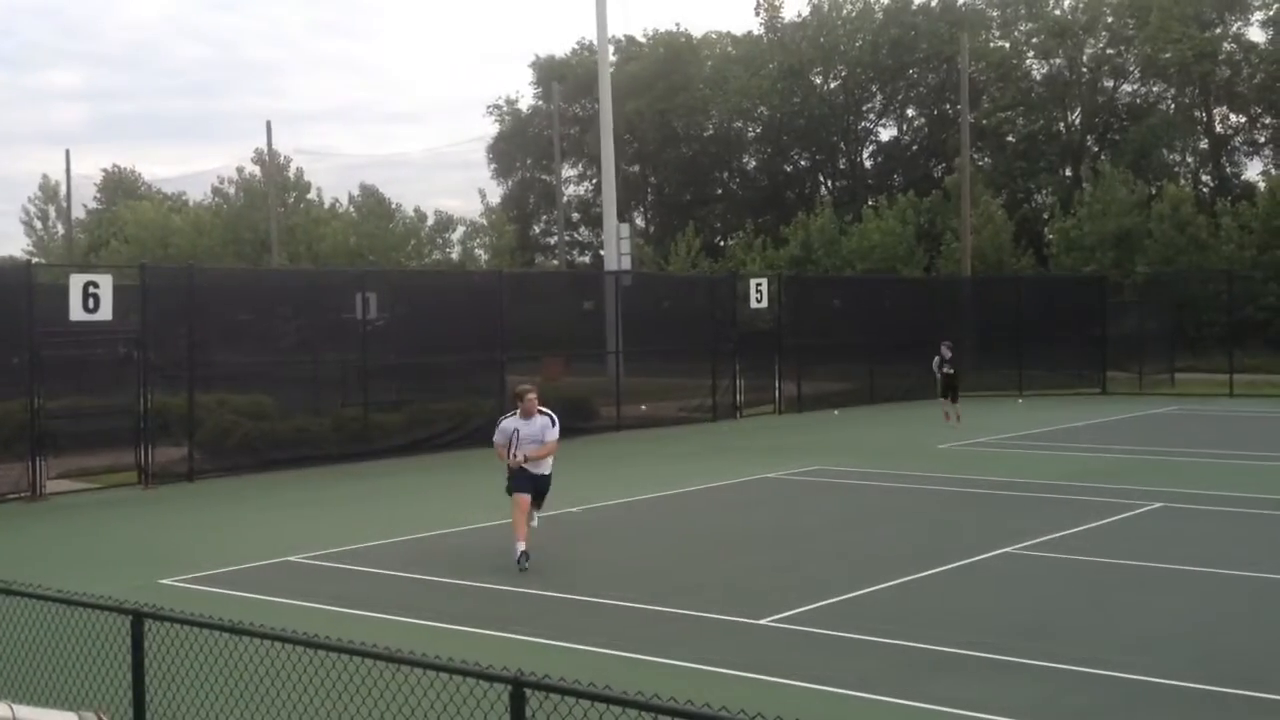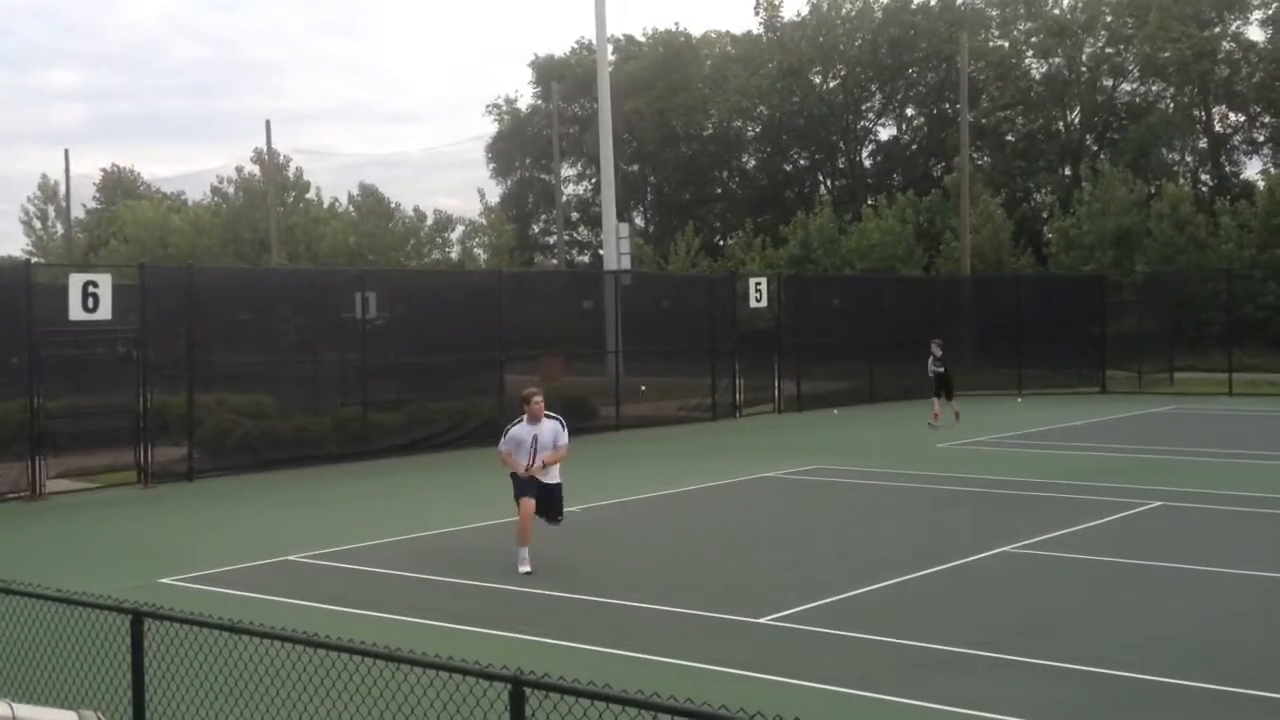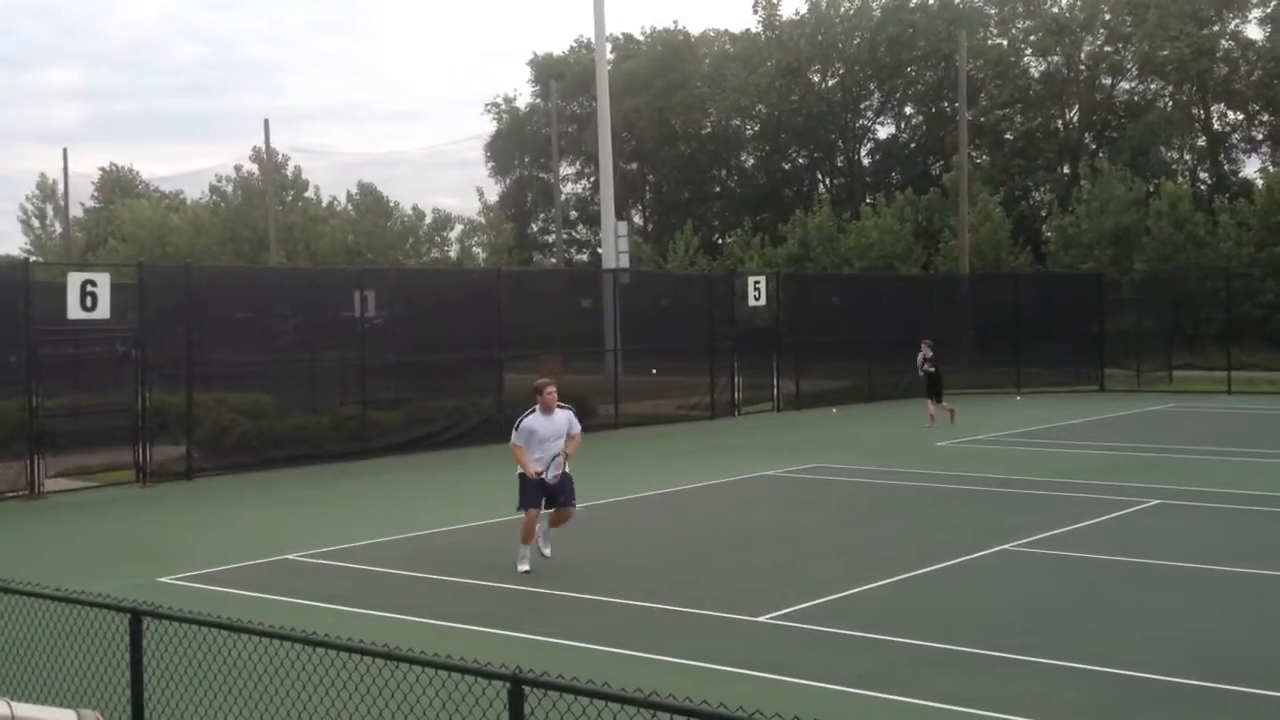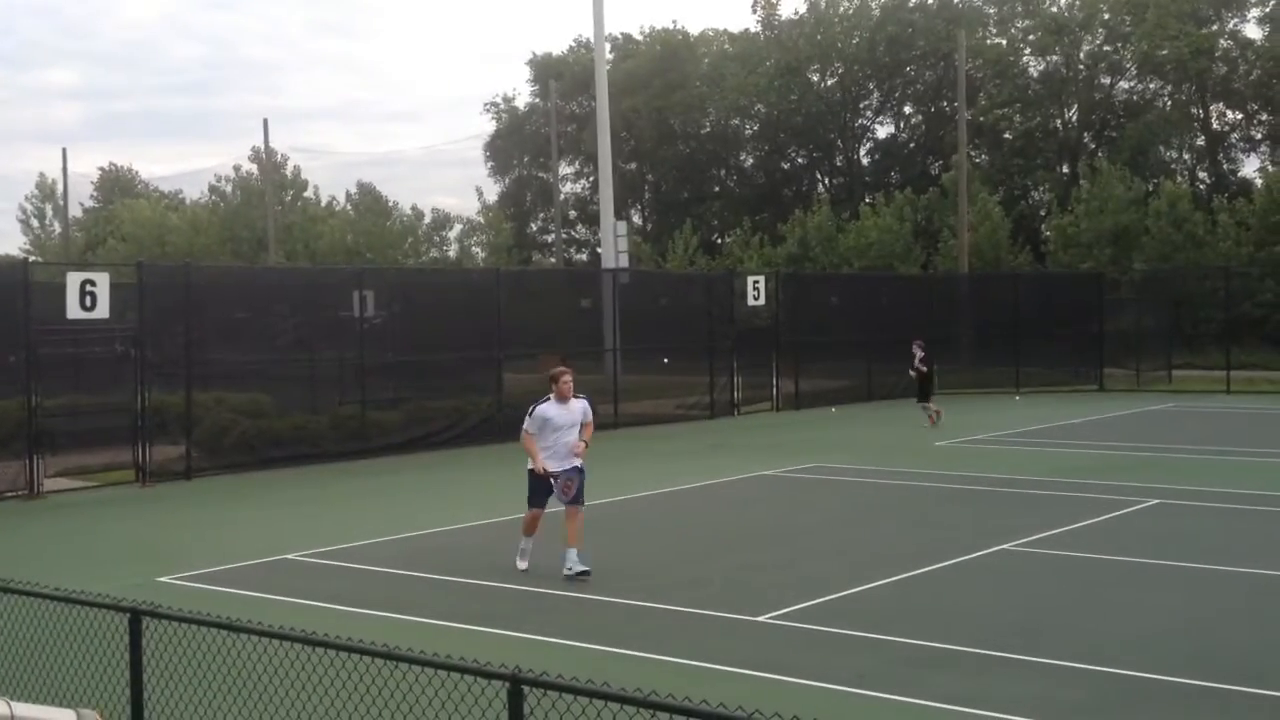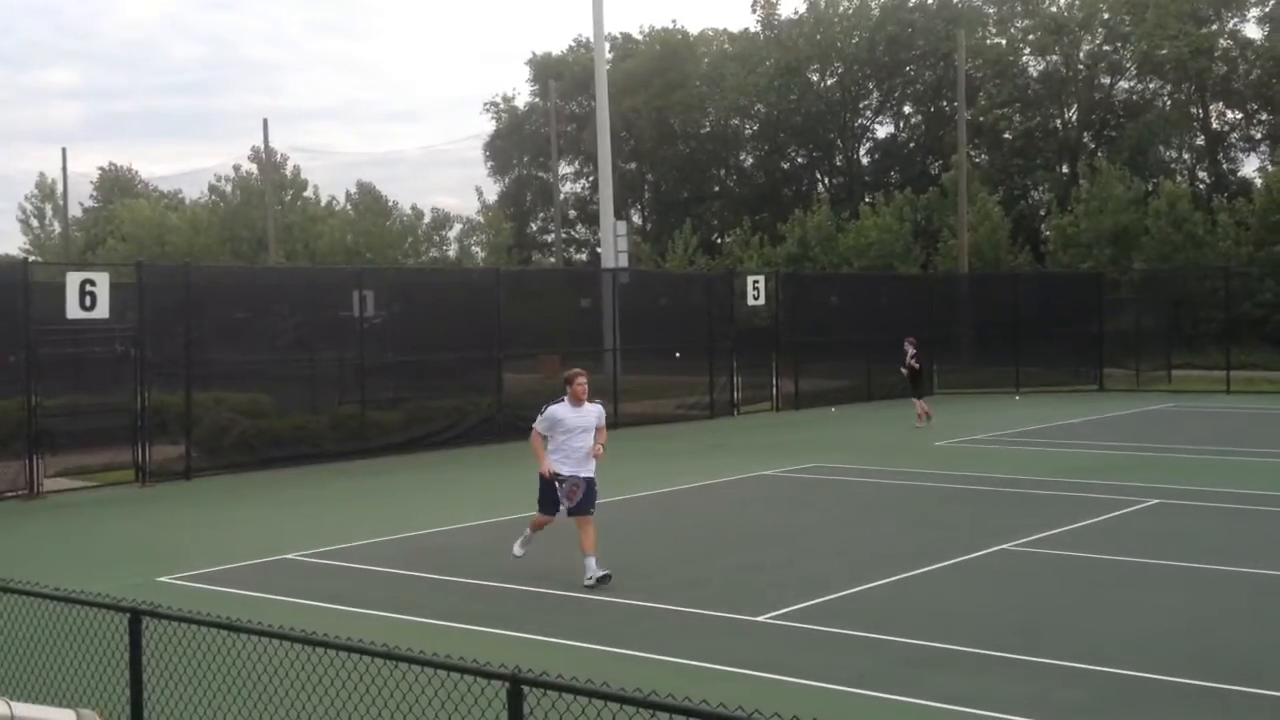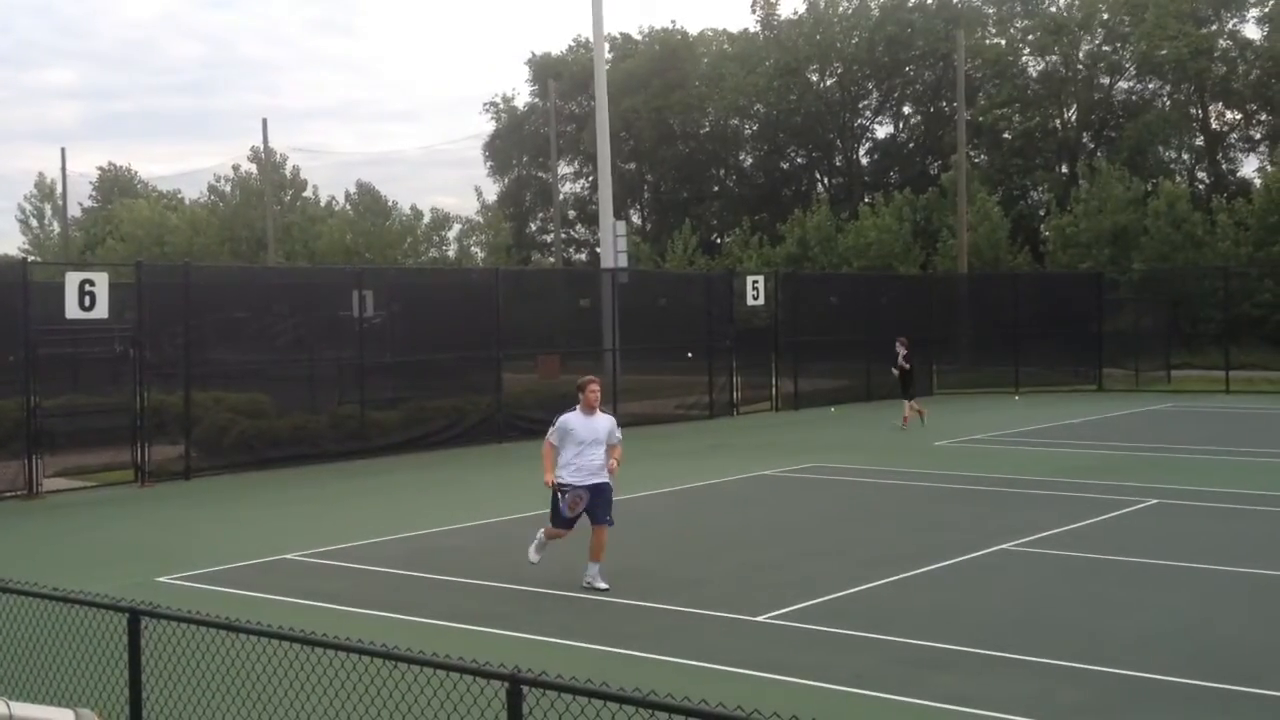
dt=0.1s
person 1, frame 1
left shoulder: (548, 418)
right shoulder: (506, 422)
left elbow: (551, 448)
right elbow: (498, 446)
left wrist: (526, 457)
right wrist: (510, 459)
left hip: (542, 468)
right hip: (518, 467)
left knee: (536, 503)
right knee: (522, 502)
left ankle: (531, 513)
right ankle: (521, 551)
person 1, frame 2
left shoulder: (556, 422)
right shoulder: (514, 429)
left elbow: (562, 451)
right elbow: (504, 454)
left wrist: (542, 464)
right wrist: (518, 468)
left hip: (550, 477)
right hip: (524, 476)
left knee: (554, 518)
right knee: (527, 509)
left ankle: (538, 515)
right ankle: (523, 558)
person 1, frame 3
left shoulder: (568, 413)
right shoulder: (527, 420)
left elbow: (575, 437)
right elbow: (516, 447)
left wrist: (565, 454)
right wrist: (528, 467)
left hip: (559, 471)
right hip: (532, 473)
left knee: (567, 510)
right knee: (532, 514)
left ankle: (544, 532)
right ankle: (523, 556)
person 1, frame 4
left shoulder: (582, 403)
right shoulder: (540, 409)
left elbow: (588, 424)
right elbow: (526, 437)
left wrist: (583, 442)
right wrist: (537, 459)
left hip: (572, 466)
right hip: (544, 467)
left knee: (575, 510)
right knee: (535, 511)
left ankle: (572, 563)
right ankle: (525, 548)
person 1, frame 5
left shoulder: (596, 409)
right shoulder: (553, 410)
left elbow: (601, 429)
right elbow: (536, 436)
left wrist: (600, 445)
right wrist: (543, 462)
left hip: (584, 474)
right hip: (555, 471)
left knee: (586, 518)
right knee: (546, 517)
left ankle: (591, 571)
right ankle: (527, 536)
person 1, frame 6
left shoulder: (609, 421)
right shoulder: (566, 419)
left elbow: (615, 447)
right elbow: (549, 446)
left wrist: (615, 460)
right wrist: (548, 473)
left hip: (599, 482)
right hip: (567, 482)
left knee: (601, 527)
right knee: (561, 530)
left ankle: (593, 575)
right ankle: (543, 538)
